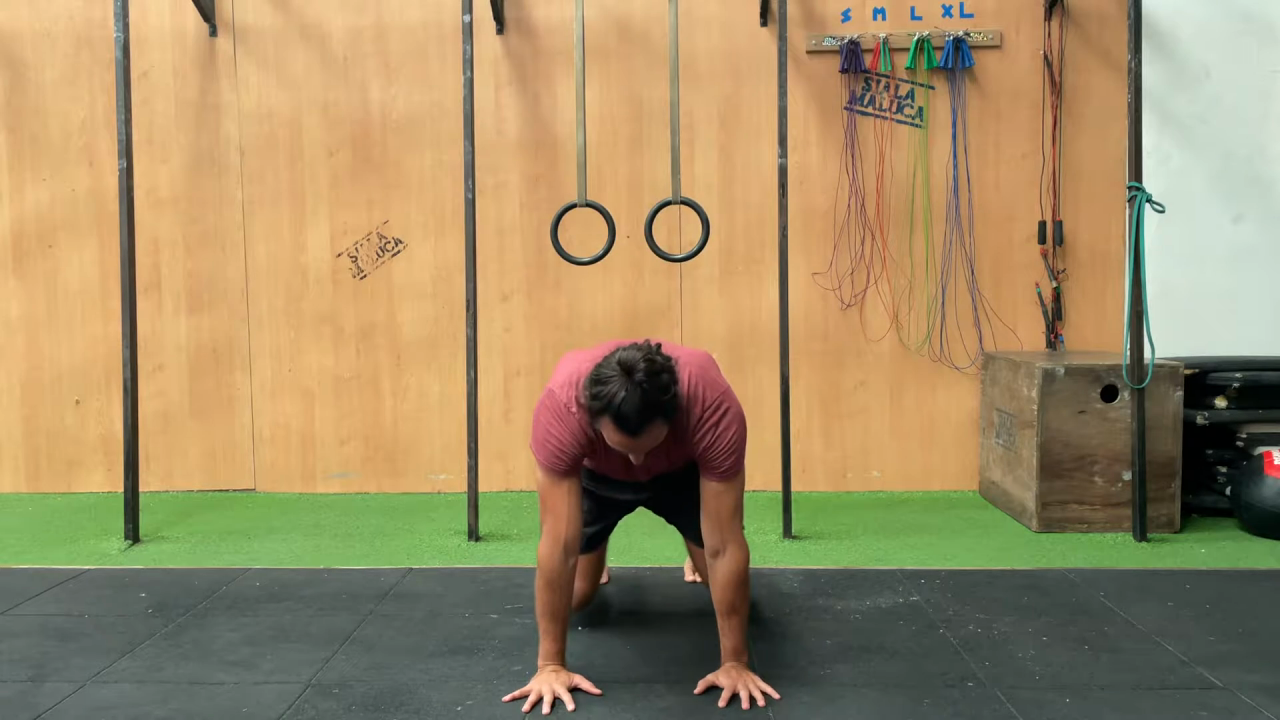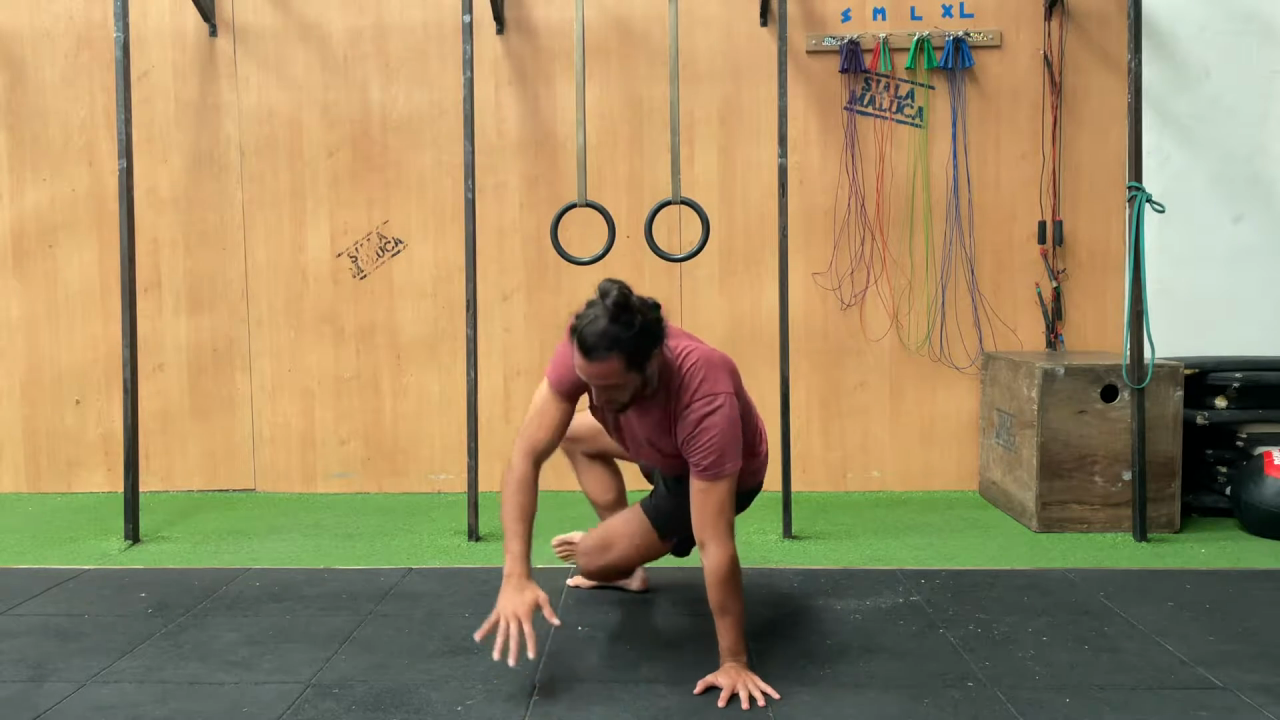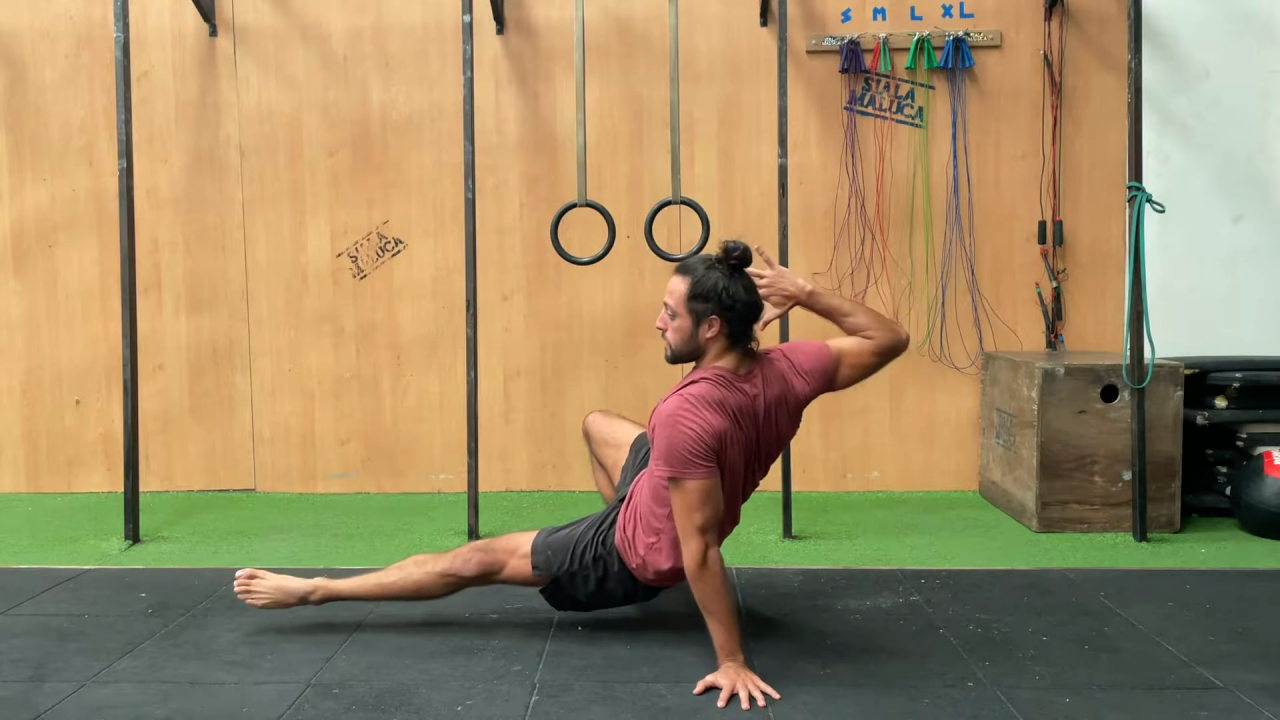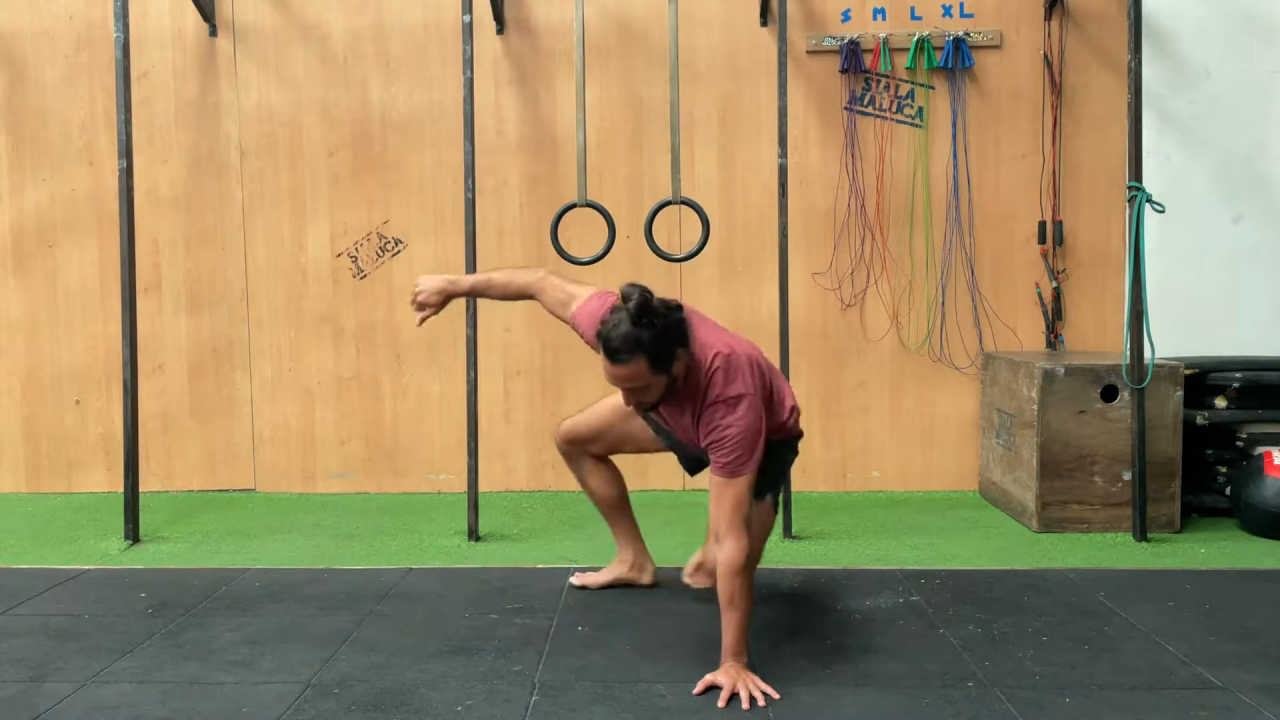
dt=1s
person 1, frame 1
left shoulder: (714, 405)
right shoulder: (562, 403)
left elbow: (726, 547)
right elbow: (558, 545)
left wrist: (734, 663)
right wrist: (550, 665)
right knee: (575, 593)
left ankle: (696, 552)
right ankle: (595, 552)
person 1, frame 2
left shoulder: (706, 403)
right shoulder: (584, 352)
left elbow: (715, 548)
right elbow: (526, 455)
left wrist: (734, 664)
right wrist: (516, 579)
left hip: (716, 480)
left knee: (593, 559)
left ankle: (626, 558)
right ankle: (632, 558)
person 1, frame 3
left shoulder: (686, 416)
right shoulder: (791, 370)
left elbow: (698, 552)
right elbow: (890, 338)
left wrist: (732, 663)
right wrist: (807, 293)
left hip: (638, 553)
right hip: (662, 497)
left knee: (476, 559)
right knee: (595, 424)
left ankle: (313, 591)
person 1, frame 4
left shoulder: (736, 410)
right shoulder: (613, 321)
left elbow: (732, 542)
right elbow: (542, 282)
left wrist: (734, 662)
right wrist: (454, 284)
left hip: (762, 436)
left knee: (726, 553)
right knee: (571, 438)
left ankle: (705, 566)
right ankle: (634, 559)
